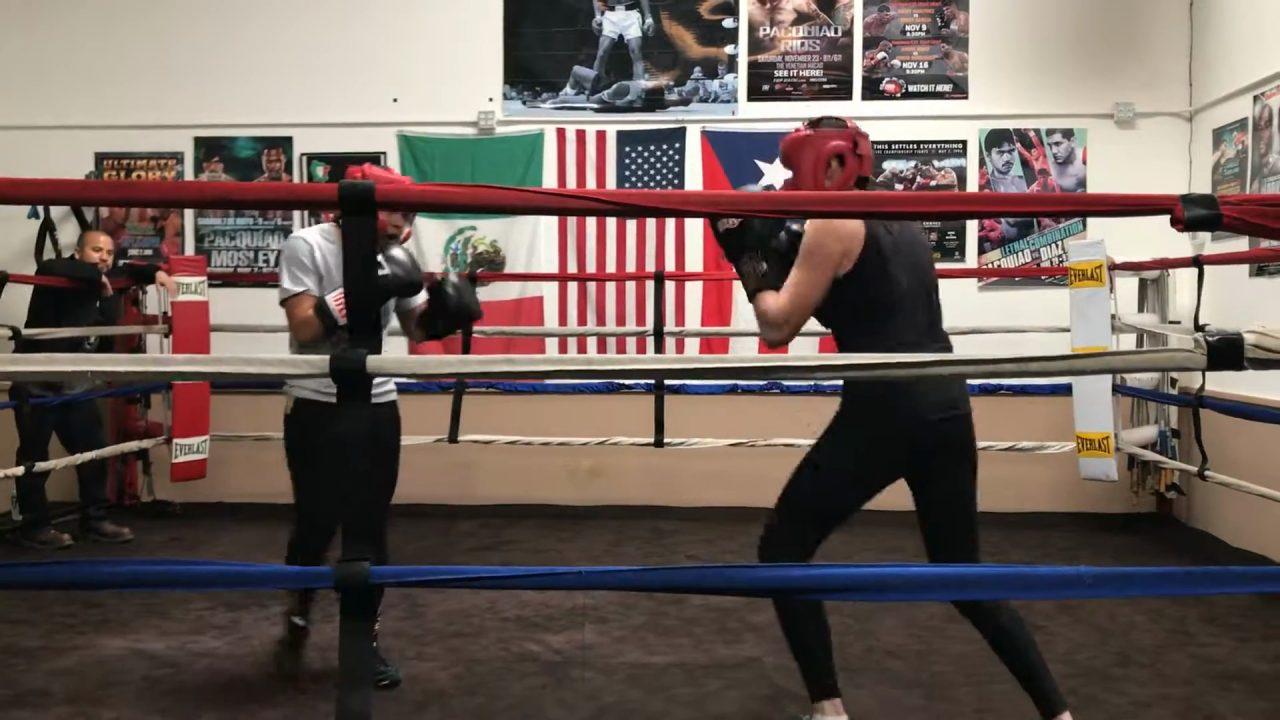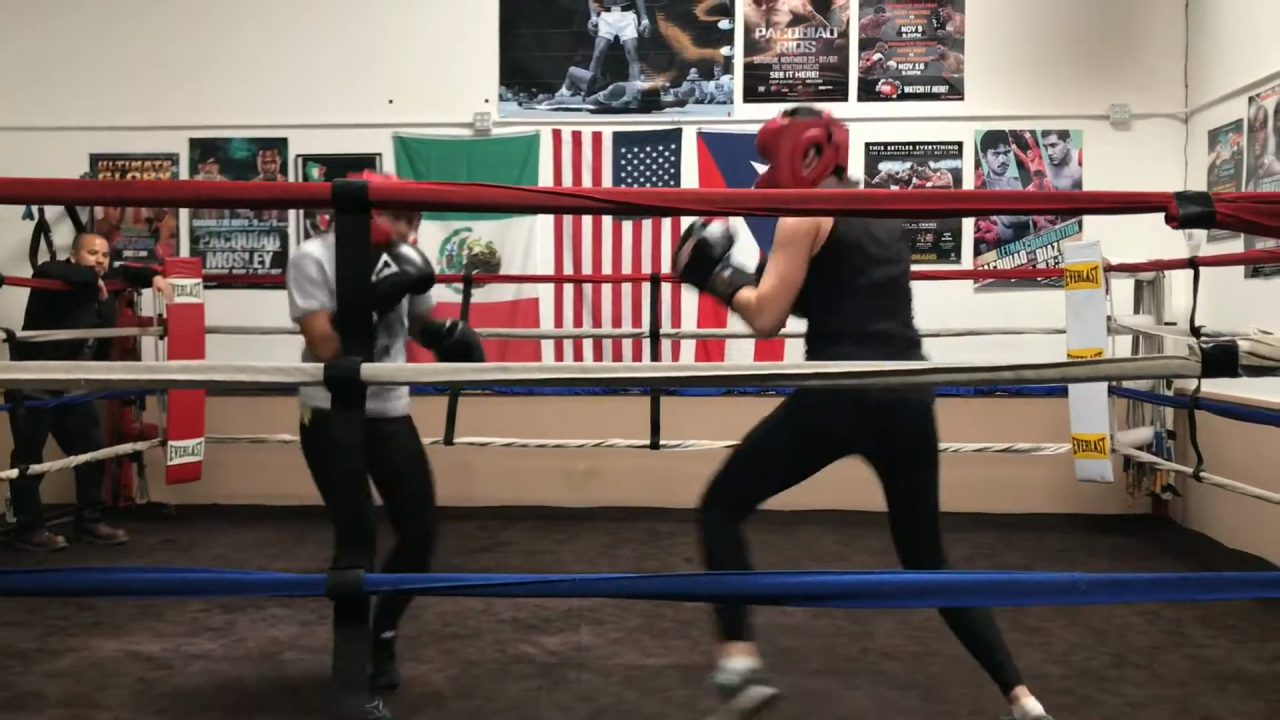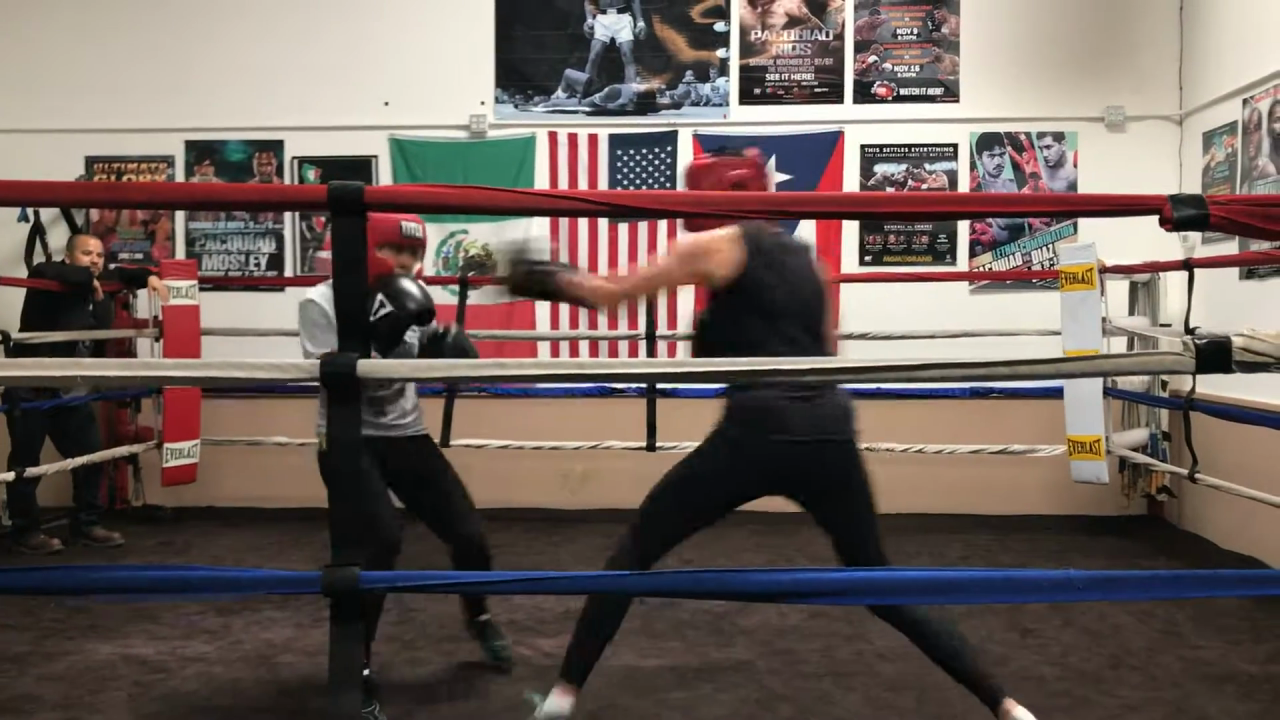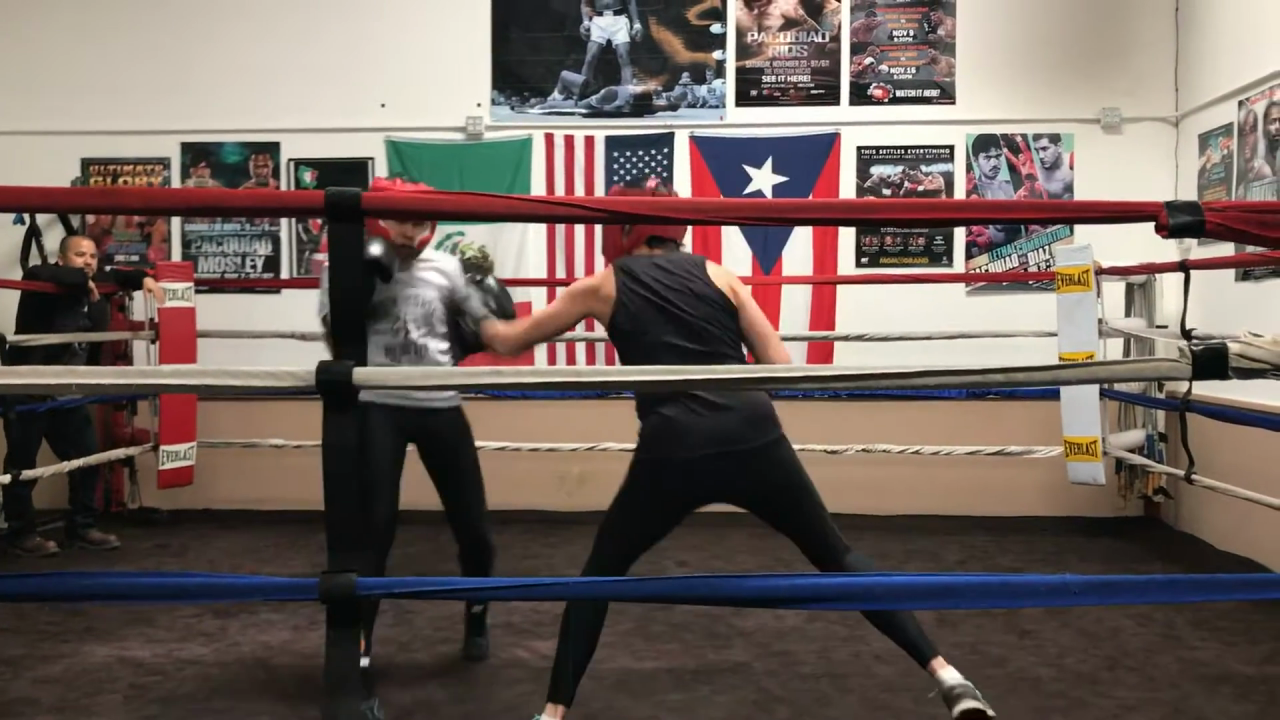
dt=0.2s
person 1, frame 1
left shoulder: (833, 225)
right shoulder: (906, 226)
left elbow: (778, 328)
left wrist: (751, 261)
right wrist: (788, 255)
left hip: (883, 412)
right hip: (947, 409)
left knee: (782, 550)
person 1, frame 2
left shoulder: (806, 215)
right shoulder: (884, 221)
left elbow: (765, 316)
left wrist: (718, 275)
left hip: (839, 397)
right hip: (909, 399)
left knee: (720, 507)
right knee: (925, 565)
left ankle: (741, 662)
person 1, frame 3
left shoulder: (718, 246)
right shoulder: (806, 256)
left elbow: (612, 289)
left wrist: (543, 276)
left hip: (758, 434)
right hip: (828, 433)
left knee: (636, 552)
person 1, frame 4
left shoulder: (605, 285)
right shoulder: (718, 274)
left elbow: (516, 337)
right elbow: (775, 360)
left wrist: (473, 320)
left hip: (674, 450)
right hip: (752, 440)
left knee: (603, 570)
right knee: (837, 559)
person 2, frame 1
left shoulder: (393, 257)
right shoulder: (308, 245)
left elbow: (419, 323)
right elbow: (305, 329)
left wrist: (449, 309)
left hip: (378, 404)
right hip: (315, 404)
left knee: (368, 526)
right knee: (316, 522)
right ankle: (299, 619)
person 2, frame 2
left shoulder: (404, 266)
right shoulder: (313, 260)
left elbow: (423, 324)
right elbow: (326, 347)
left wrist: (449, 335)
right wrist: (381, 296)
left hip: (391, 415)
right hip: (332, 416)
left knee: (419, 532)
right knee: (358, 535)
left ankle: (384, 636)
person 2, frame 3
left shoulder: (409, 298)
right shoulder: (323, 302)
left elbow: (425, 360)
left wrist: (450, 345)
right wrist: (380, 333)
left hip: (407, 436)
left knee: (470, 538)
right knee: (380, 542)
left ankle: (479, 618)
right ankle: (357, 670)
person 2, frame 4
left shoulder: (446, 268)
left elbow: (463, 344)
left hip: (441, 407)
right hip: (377, 407)
left knee: (471, 523)
right knee: (376, 526)
left ankle: (475, 614)
right ankle: (358, 656)
person 3, frame 1
left shoulder: (108, 282)
right shoulder: (57, 277)
left elbow: (131, 272)
right elbow: (50, 269)
left wrist: (156, 273)
right wrist: (95, 275)
left hip: (79, 388)
right hip: (36, 385)
left knee: (95, 452)
right knee: (34, 458)
left ankle: (95, 519)
right ankle: (35, 527)
person 3, frame 2
left shoulder: (106, 285)
right shoulder: (54, 279)
left elbow: (127, 273)
right elbow: (47, 271)
left wrist: (153, 277)
right wrist: (91, 278)
right hip: (33, 388)
left knee: (93, 454)
right knee: (28, 461)
left ankle: (90, 521)
right ankle: (29, 529)
person 3, frame 3
left shoulder: (101, 285)
right shoulder: (48, 281)
left elbow: (121, 275)
right elbow: (43, 272)
left wrist: (148, 277)
right wrist: (87, 279)
left hip: (73, 393)
right hip: (30, 390)
left knee: (90, 456)
right knee: (25, 463)
left ankle: (86, 524)
right ankle: (25, 532)
person 3, frame 4
left shoulder: (96, 285)
right shoulder: (42, 282)
left elbow: (117, 277)
right elbow: (36, 274)
left wrist: (143, 278)
right wrist: (81, 280)
right hip: (27, 392)
left knee: (87, 459)
left ankle: (82, 527)
